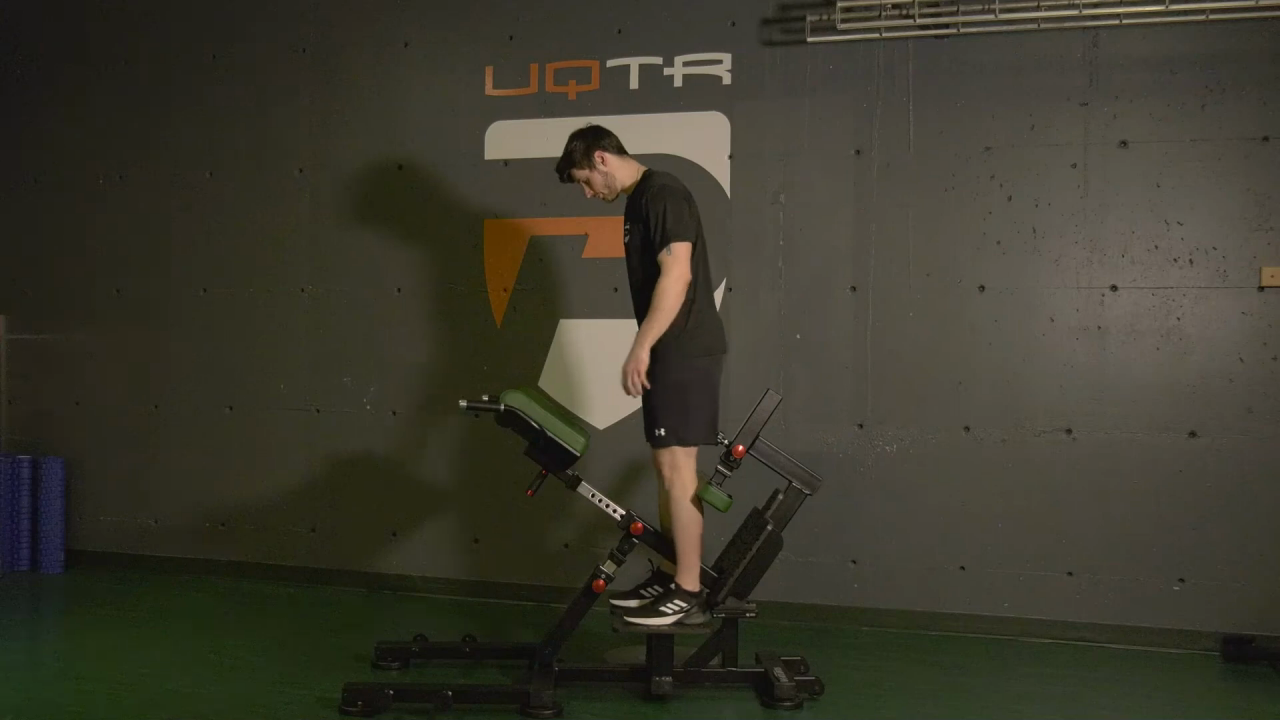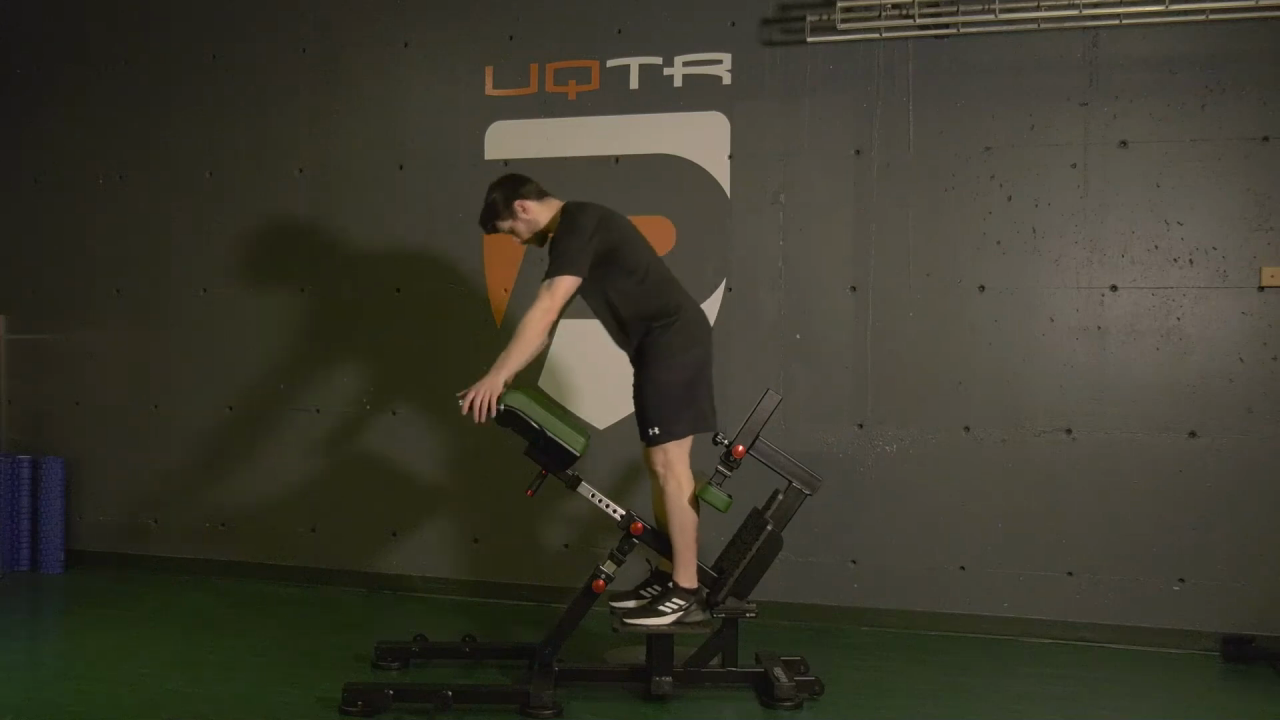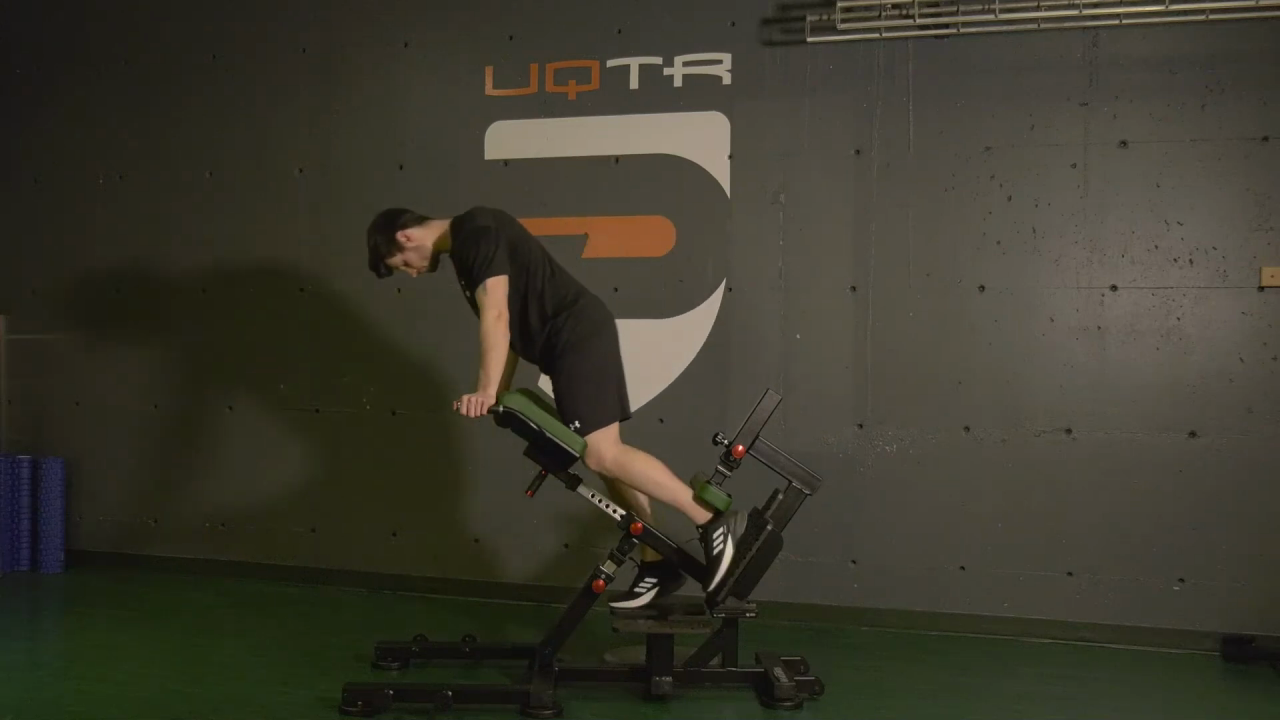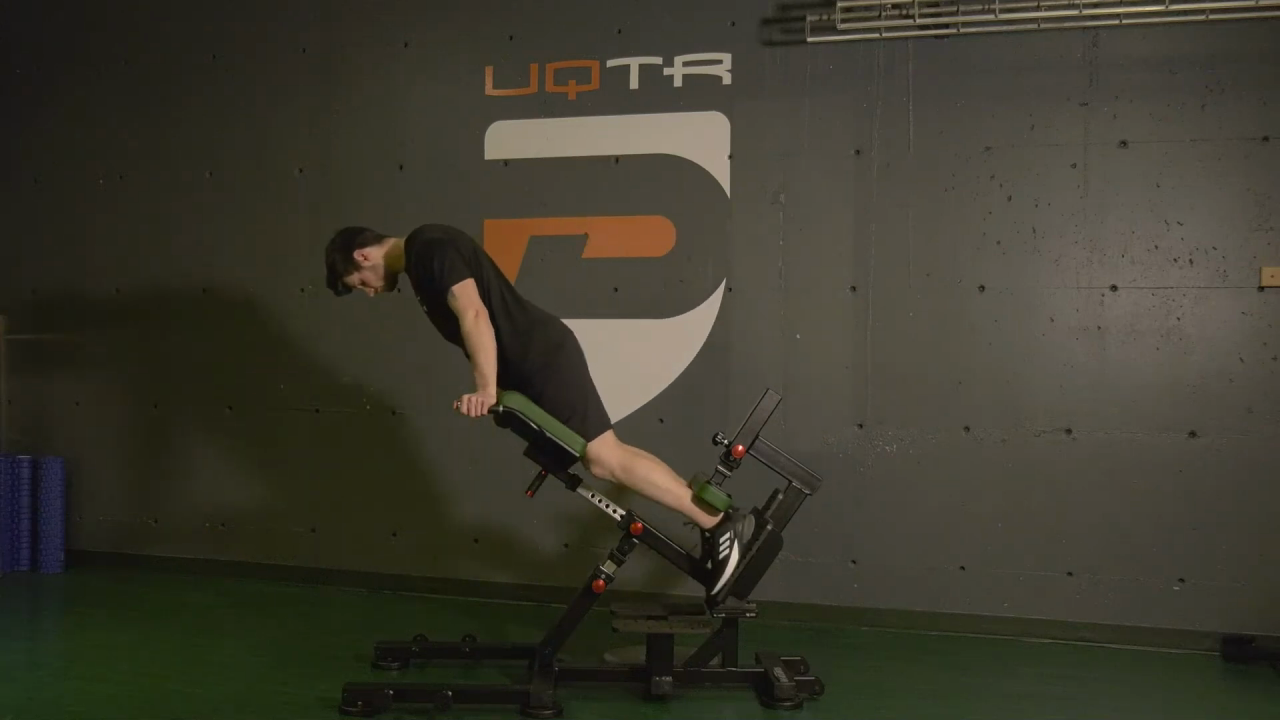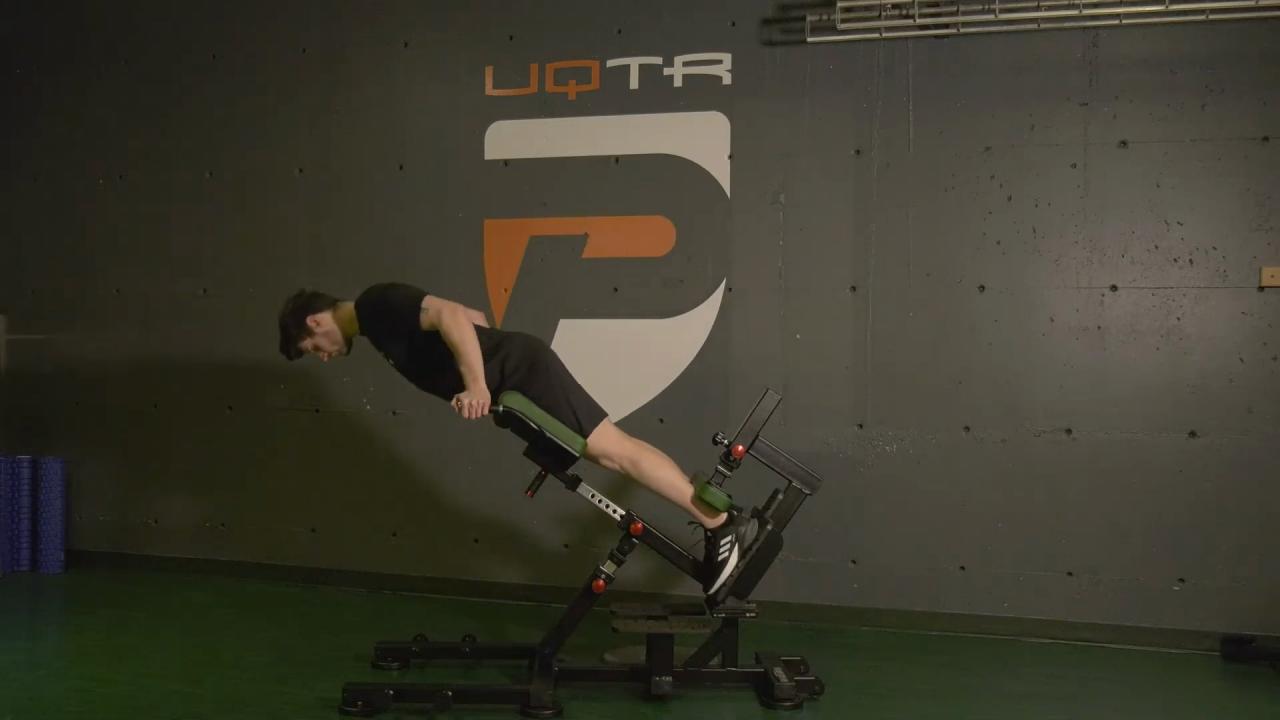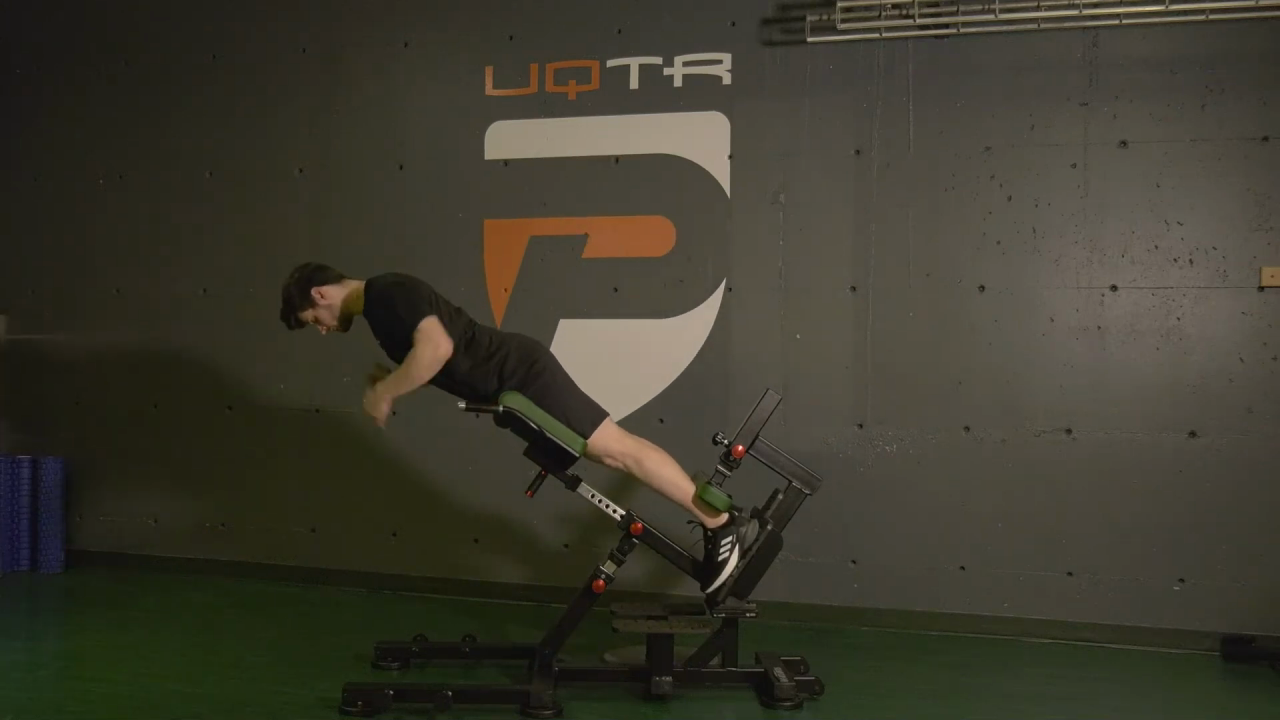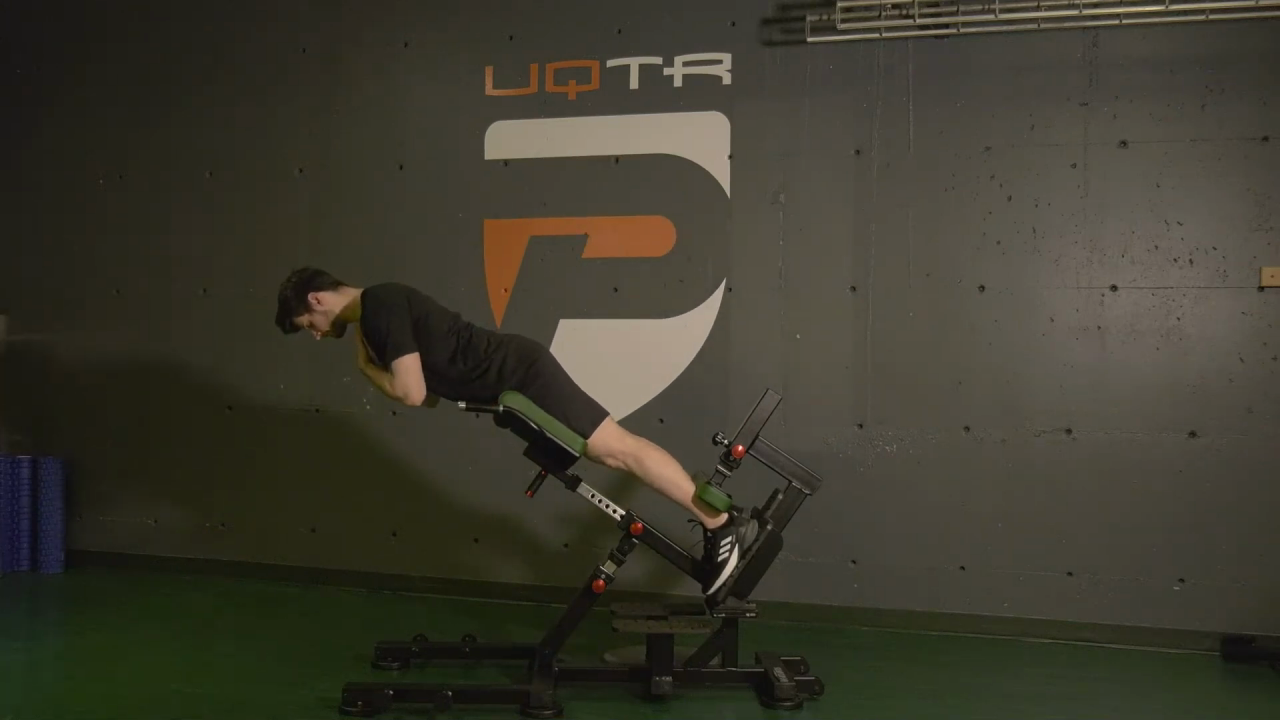
dt=0.7s
person 1, frame 1
left shoulder: (662, 193)
right shoulder: (639, 200)
left elbow: (676, 274)
left wrist: (641, 347)
right wrist: (648, 348)
left hip: (685, 349)
right hip: (670, 350)
left knee: (674, 464)
right knee: (668, 463)
left ankle: (689, 594)
right ankle: (670, 577)
person 1, frame 2
left shoulder: (578, 226)
right shoulder: (573, 229)
left elbow: (543, 312)
right elbow: (547, 322)
left wrist: (494, 378)
right wrist: (503, 378)
left hip: (674, 341)
right hip: (661, 344)
left knee: (668, 462)
right knee: (660, 462)
left ankle: (687, 592)
right ankle: (668, 576)
person 1, frame 3
left shoulder: (476, 231)
right shoulder: (461, 250)
left elbow: (495, 315)
right elbow: (508, 323)
left wrist: (486, 390)
right wrist: (498, 392)
left hip: (580, 336)
right hip: (571, 344)
left knee: (601, 454)
right knee: (607, 455)
left ankle: (712, 522)
right ankle: (658, 565)
person 1, frame 4
left shoulder: (429, 247)
right shoulder: (419, 262)
left elbow: (474, 313)
left wrist: (485, 389)
right wrist: (490, 388)
left hip: (542, 356)
right hip: (532, 361)
left knee: (605, 459)
right knee: (606, 454)
left ankle: (720, 523)
right ankle: (711, 514)
person 1, frame 5
left shoulder: (378, 303)
right shoulder: (377, 319)
left elbow: (450, 315)
right elbow: (475, 315)
left wrist: (477, 387)
left hip: (522, 370)
right hip: (513, 377)
left knee: (613, 448)
right knee: (610, 450)
left ankle: (722, 524)
right ankle: (713, 517)
person 1, frame 6
left shoulder: (386, 291)
right shoulder: (377, 305)
left elbow: (438, 348)
left wrist: (383, 391)
right wrist: (391, 376)
left hip: (520, 372)
right hip: (511, 381)
left knee: (614, 447)
right knee: (613, 449)
left ankle: (724, 524)
right ankle: (715, 520)
person 1, frame 7
left shoulder: (380, 306)
right shoulder: (376, 314)
left elbow: (412, 393)
right elbow: (429, 394)
left wrist: (367, 369)
right wrist: (374, 363)
left hip: (519, 373)
right hip: (511, 379)
left knee: (616, 447)
right knee: (613, 450)
left ankle: (723, 524)
right ankle: (714, 518)
